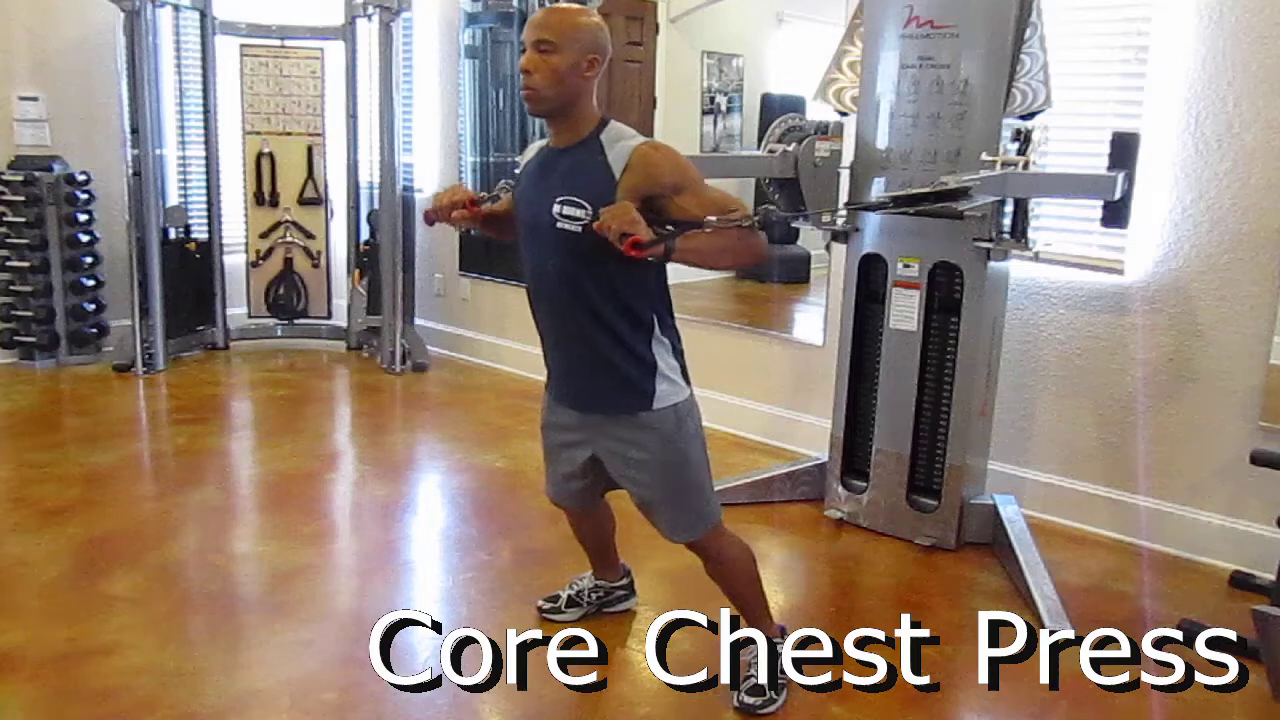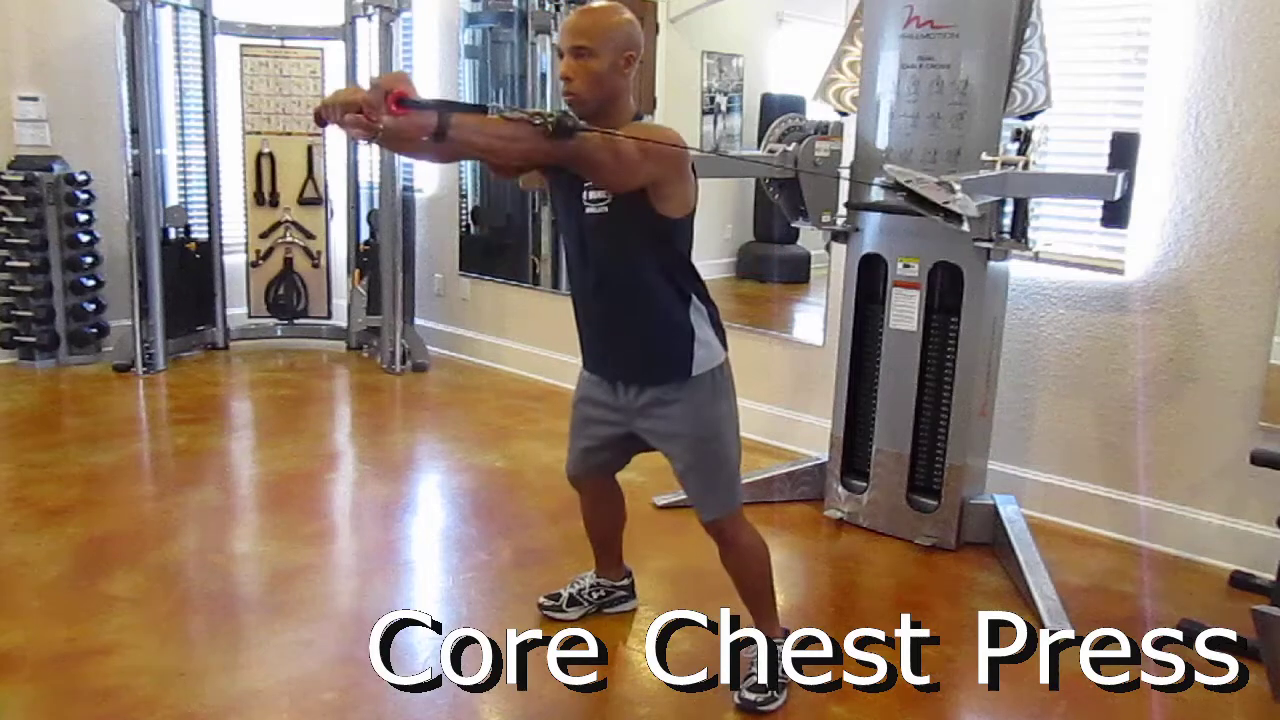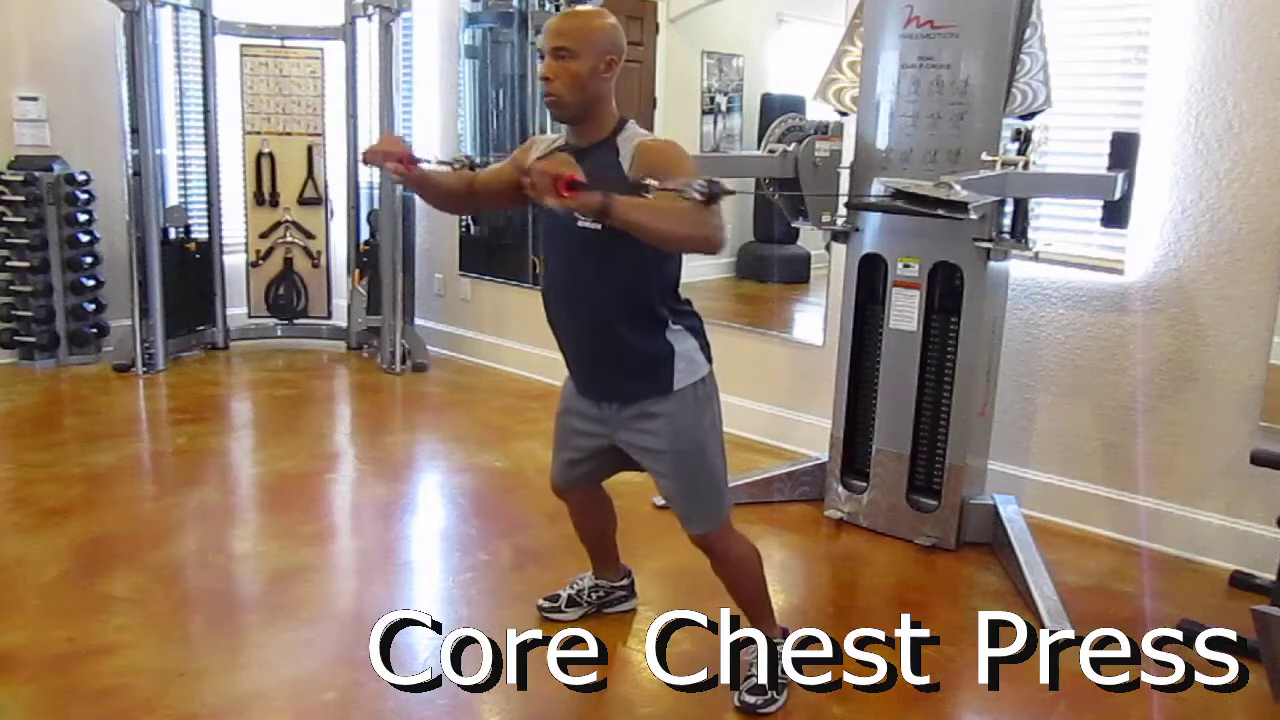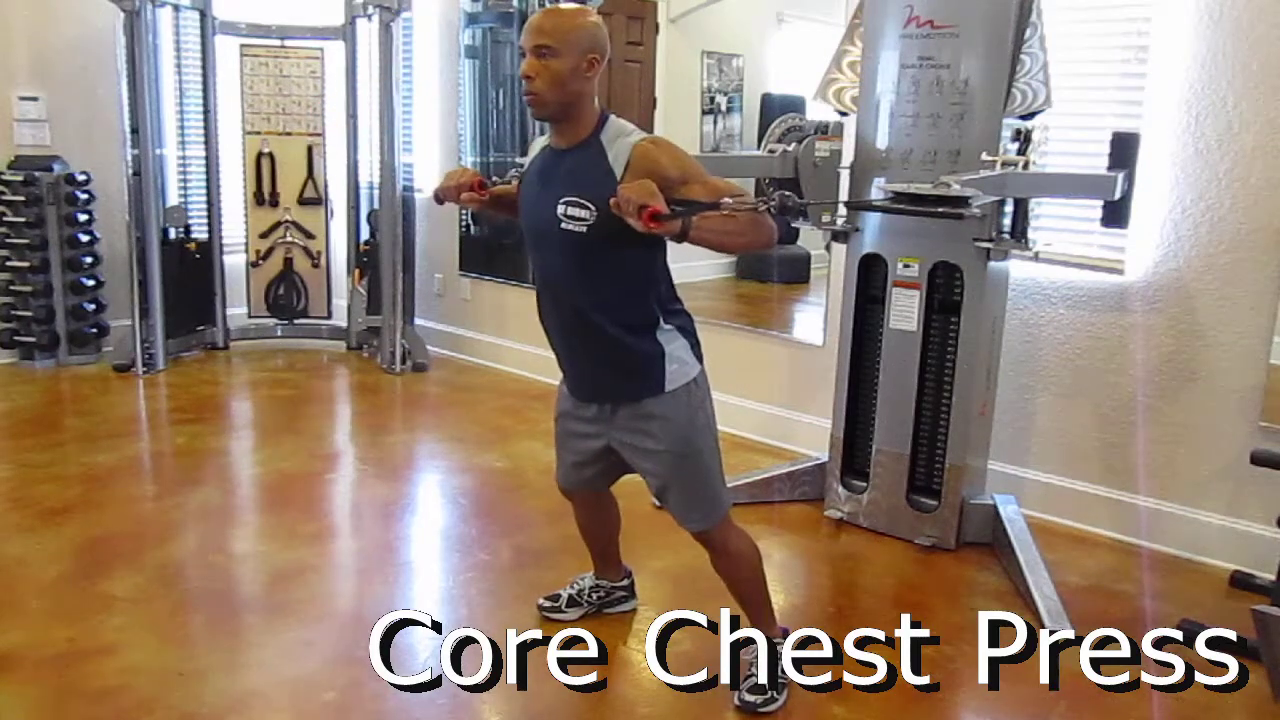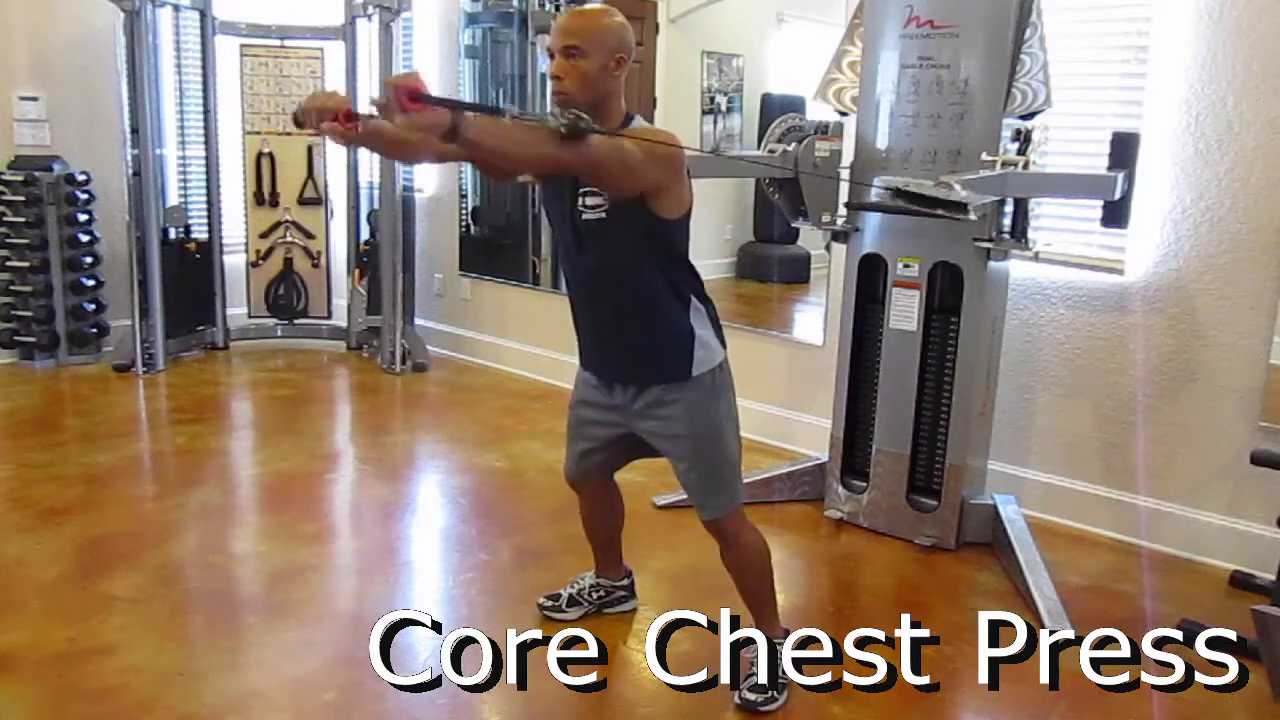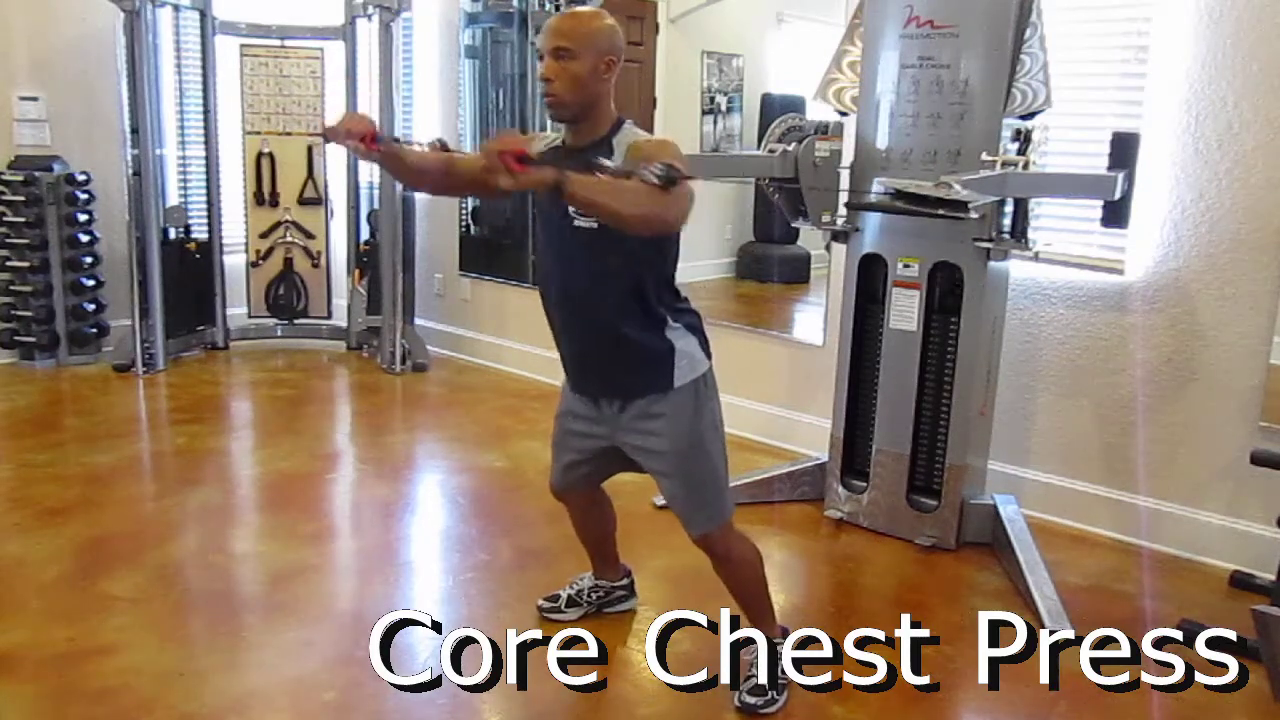
dt=0.7s
person 1, frame 1
left shoulder: (643, 162)
right shoulder: (532, 163)
left elbow: (751, 244)
left wrist: (658, 241)
right wrist: (472, 212)
left hip: (644, 399)
right hip: (567, 391)
left knee: (701, 533)
right knee: (574, 498)
left ankle: (768, 644)
right ankle: (610, 584)
person 1, frame 2
left shoulder: (656, 149)
right shoulder: (558, 146)
left elbow: (552, 147)
right elbow: (460, 143)
left wrist: (430, 119)
right wrist: (379, 124)
left hip: (683, 375)
right hip: (606, 369)
left knee: (721, 517)
right knee: (588, 475)
left ankle: (771, 643)
right ankle: (612, 583)
person 1, frame 3
left shoulder: (651, 156)
right shoulder: (541, 153)
left elbow: (705, 230)
right elbow: (469, 196)
left wrist: (598, 202)
right wrist: (413, 174)
left hip: (664, 384)
right hip: (588, 382)
left knee: (708, 528)
right knee: (573, 483)
left ankle: (770, 644)
right ankle: (611, 583)
person 1, frame 4
left shoulder: (641, 155)
right shoulder: (540, 157)
left elbow: (759, 227)
left wrist: (673, 222)
right wrist: (484, 196)
left hip: (656, 386)
right hip: (581, 383)
left knee: (708, 525)
right knee: (581, 486)
left ankle: (769, 643)
right ankle: (611, 584)
person 1, frame 5
left shoulder: (654, 153)
right shoulder: (545, 145)
left elbow: (577, 158)
right elbow: (446, 148)
left wrist: (449, 122)
right wrist: (350, 123)
left hip: (682, 373)
right hip: (604, 369)
left knee: (723, 516)
right knee: (586, 475)
left ankle: (770, 643)
right ankle: (611, 583)
person 1, frame 6
left shoulder: (648, 153)
right shoulder: (543, 152)
left elbow: (663, 211)
right elbow: (442, 174)
left wrist: (551, 179)
right wrist: (379, 147)
left hip: (664, 383)
right hip: (588, 380)
left knee: (711, 530)
right knee: (572, 484)
left ankle: (769, 646)
right ankle: (610, 583)
